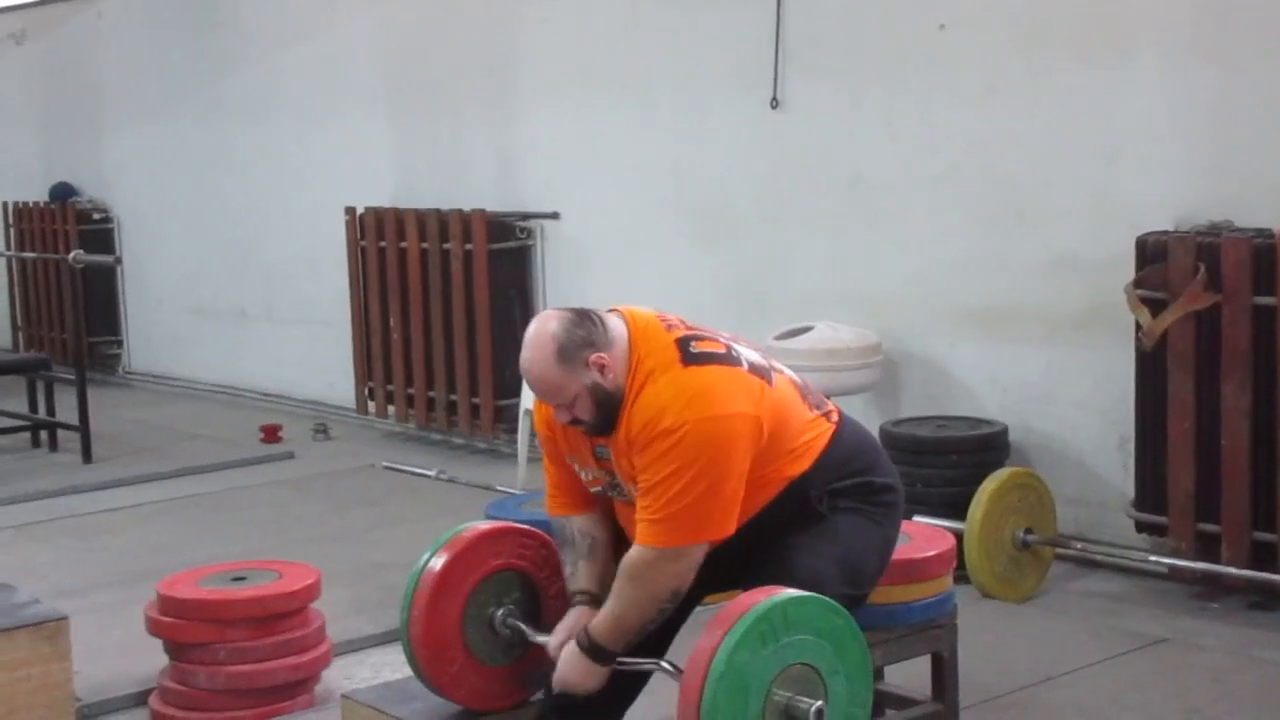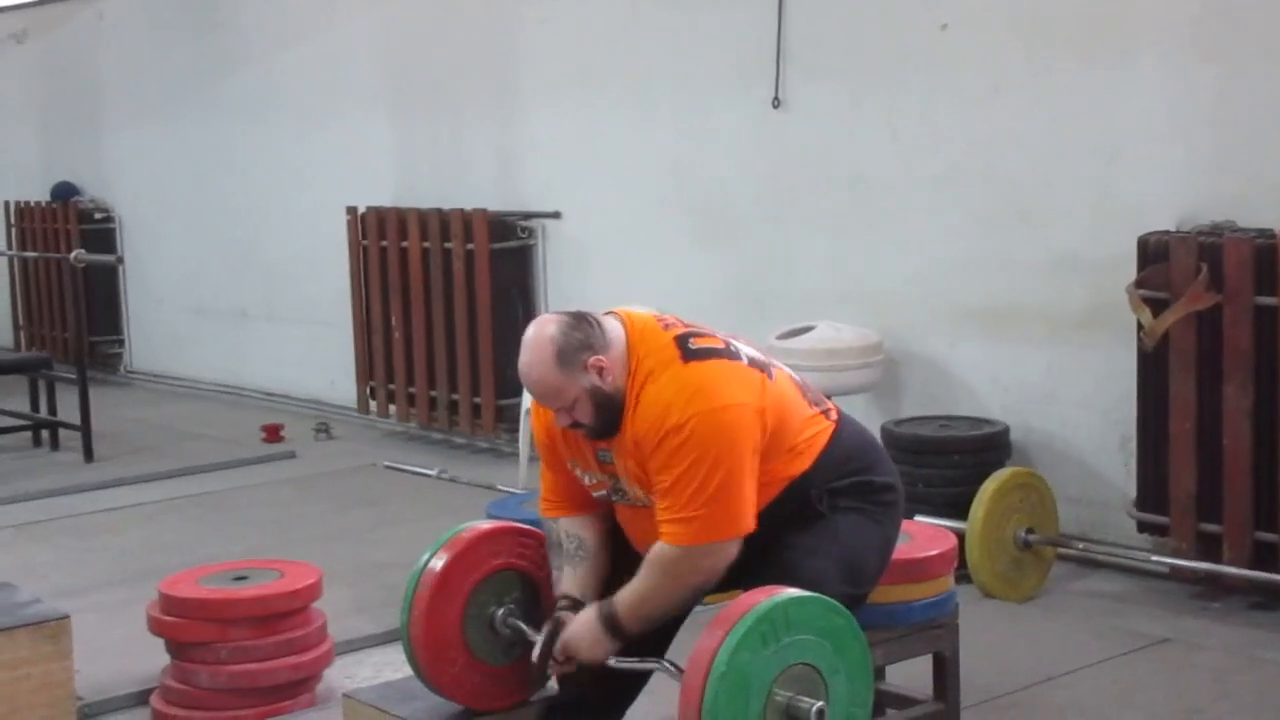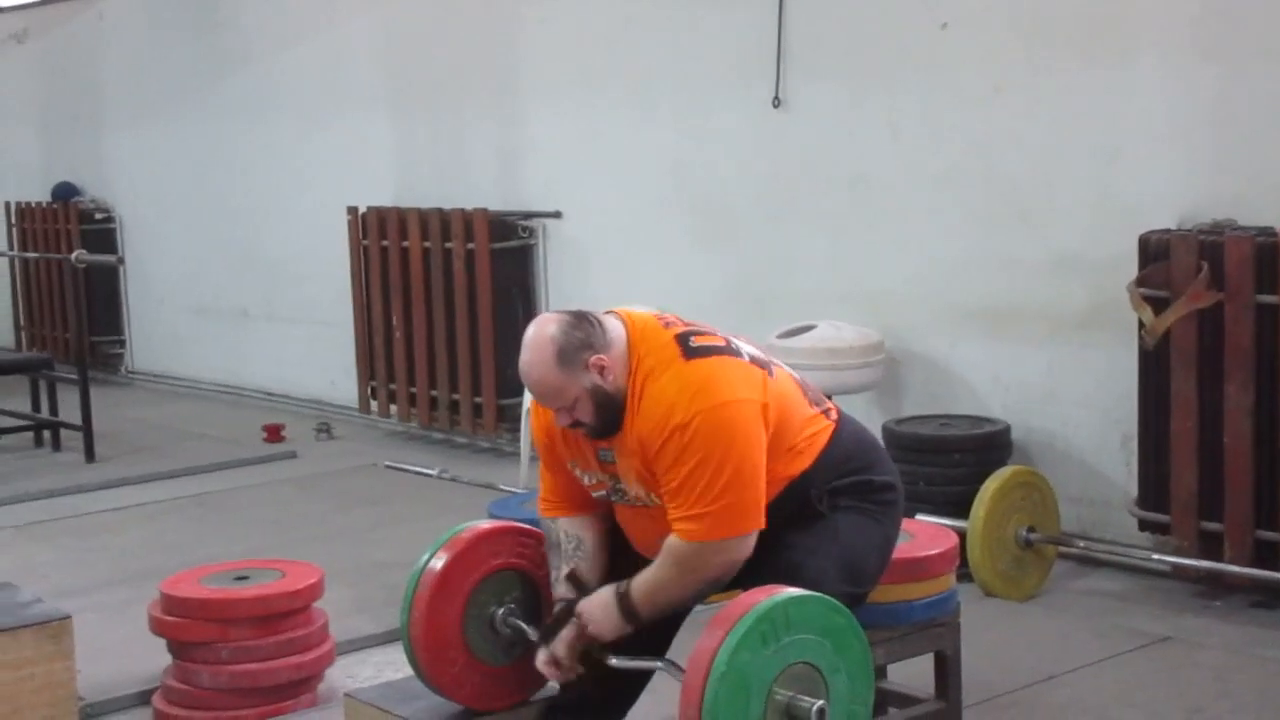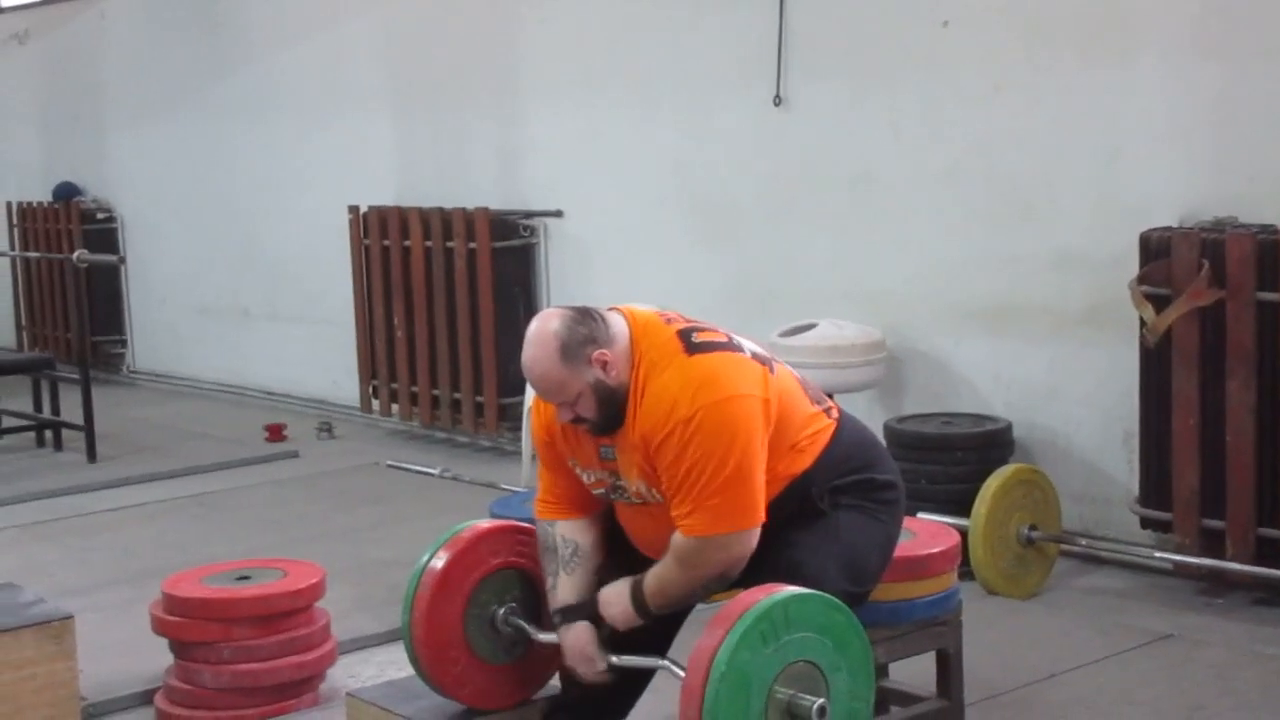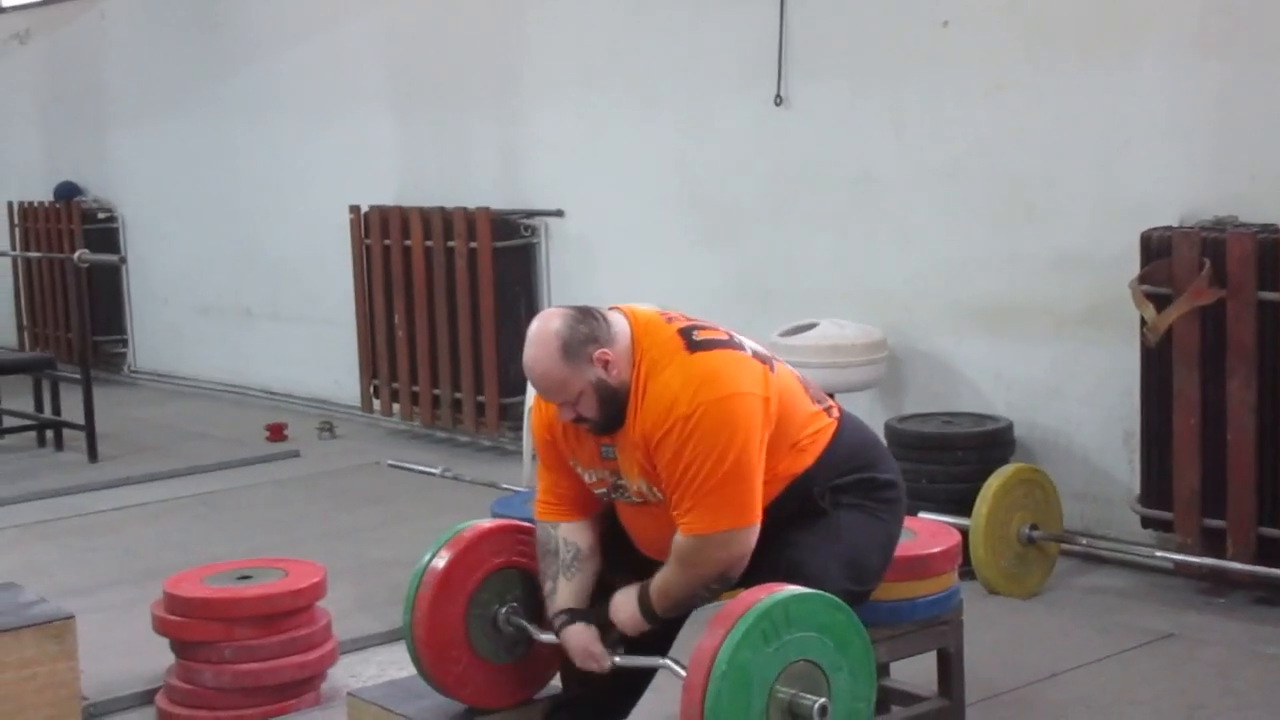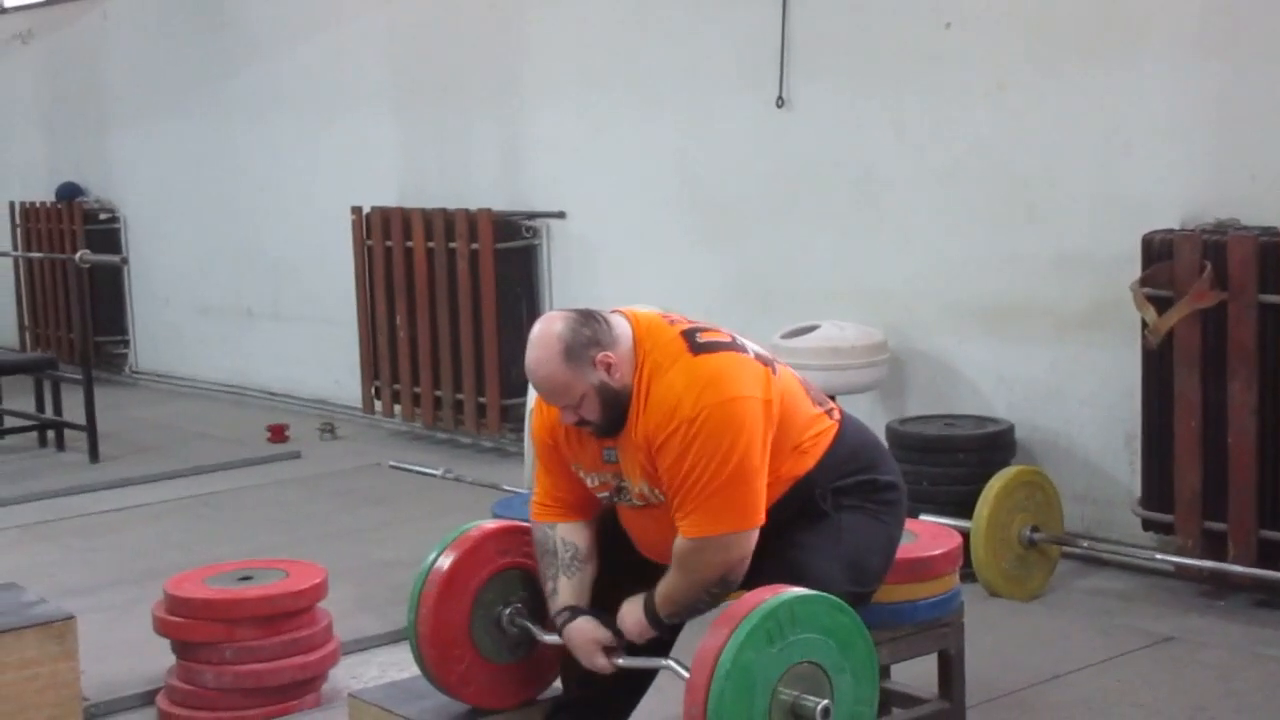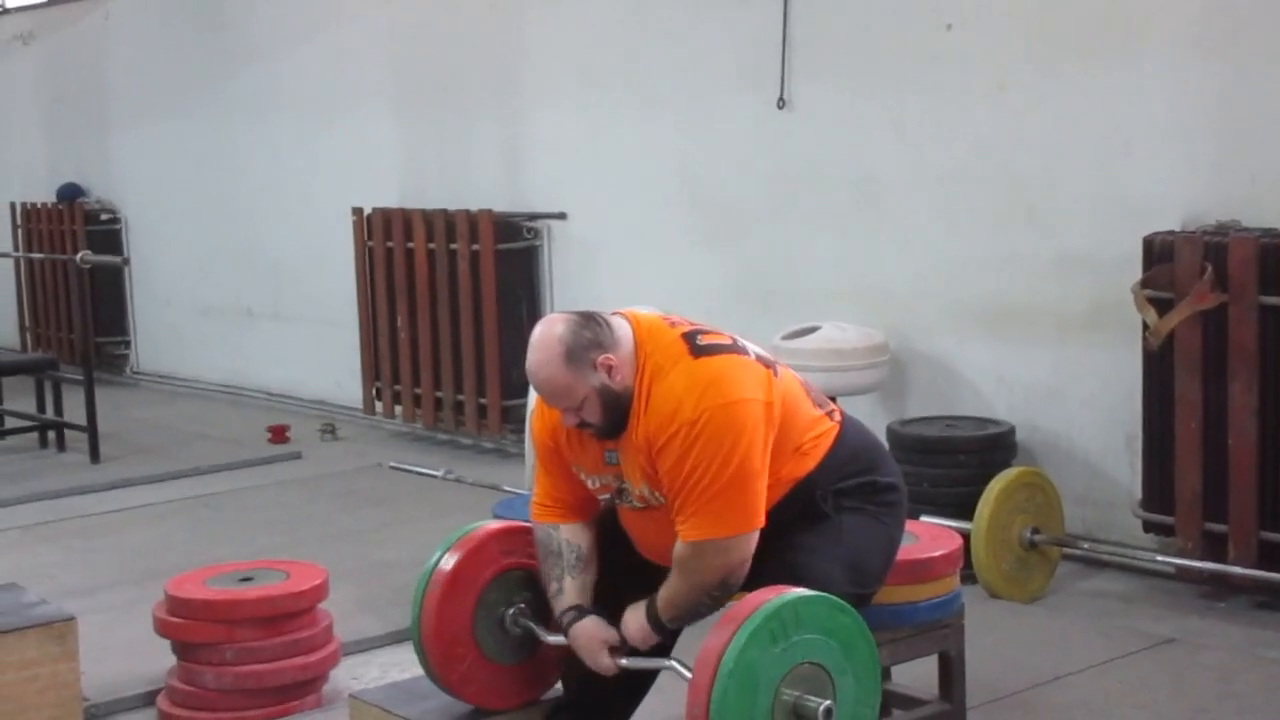
dt=0.1s
person 1, frame 1
left shoulder: (692, 398)
right shoulder: (567, 384)
left elbow: (668, 562)
right elbow: (576, 502)
left wrist: (592, 648)
right wrist: (582, 602)
right knee: (616, 605)
person 1, frame 2
left shoulder: (695, 394)
right shoulder: (566, 386)
left elbow: (698, 555)
right elbow: (572, 508)
left wrist: (610, 624)
right wrist: (570, 607)
right knee: (613, 598)
person 1, frame 3
left shoulder: (696, 392)
right shoulder: (563, 392)
left elbow: (719, 550)
right elbow: (568, 508)
left wrist: (627, 604)
right wrist: (575, 610)
person 1, frame 4
left shoulder: (699, 385)
right shoulder: (566, 385)
left elbow: (721, 545)
right elbow: (566, 510)
left wrist: (638, 600)
right wrist: (569, 616)
right knee: (605, 619)
person 1, frame 5
left shoulder: (700, 387)
right shoulder: (566, 384)
left elbow: (722, 547)
right elbow: (564, 511)
left wrist: (649, 605)
right wrist: (566, 617)
right knee: (601, 621)
person 1, frame 6
left shoulder: (703, 389)
right shoulder: (568, 386)
left elbow: (722, 550)
right elbow: (561, 512)
left wrist: (654, 612)
right wrist: (569, 615)
right knee: (603, 616)
person 1, frame 7
left shoulder: (703, 391)
right shoulder: (567, 389)
left elbow: (723, 554)
right elbow: (560, 512)
left wrist: (657, 617)
right wrist: (576, 616)
right knee: (600, 619)
